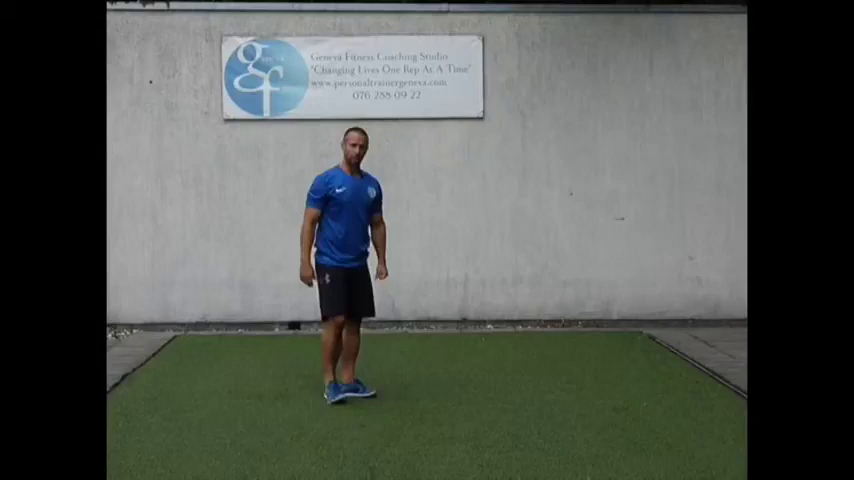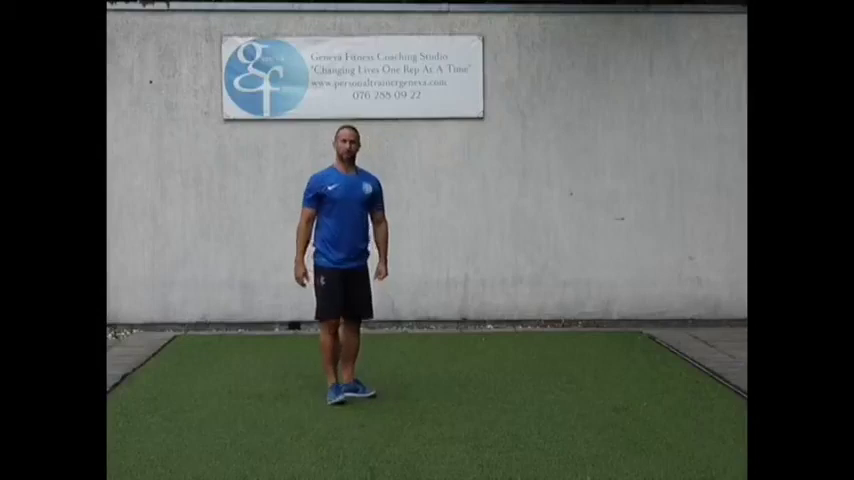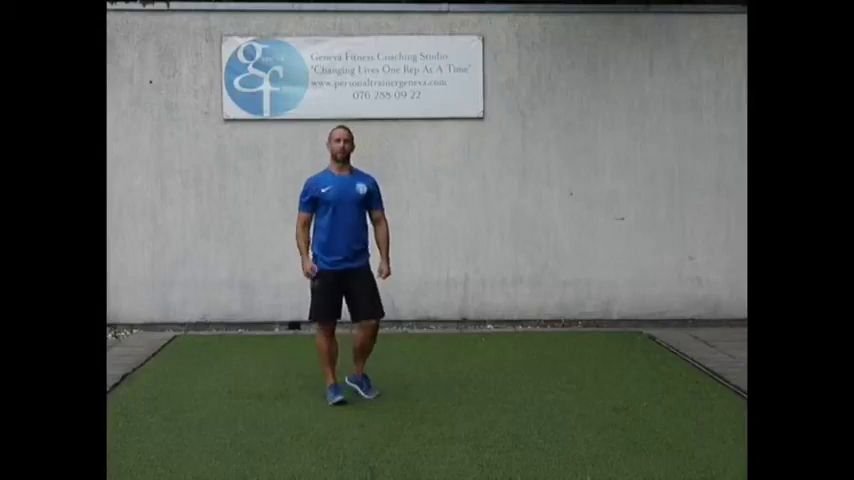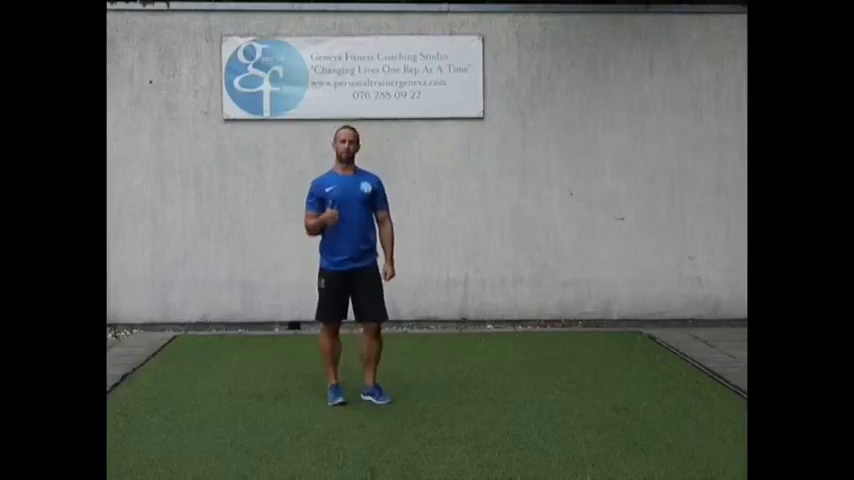
dt=0.3s
person 1, frame 1
left shoulder: (372, 185)
right shoulder: (326, 181)
left elbow: (377, 225)
right elbow: (310, 222)
left wrist: (382, 261)
right wrist: (306, 261)
left hip: (358, 265)
right hip: (330, 264)
left knee: (354, 323)
right knee: (336, 320)
left ankle: (349, 381)
right ankle: (330, 381)
person 1, frame 2
left shoulder: (371, 183)
right shoulder: (320, 180)
left elbow: (379, 222)
right elbow: (306, 222)
left wrist: (383, 260)
right wrist: (299, 260)
left hip: (358, 266)
right hip: (328, 265)
left knee: (353, 324)
right knee: (330, 324)
left ankle: (349, 381)
right ankle: (333, 383)
person 1, frame 3
left shoulder: (367, 182)
right shoulder: (315, 184)
left elbow: (379, 222)
right elbow: (302, 224)
left wrist: (385, 259)
right wrist: (305, 257)
left hip: (359, 266)
right hip: (325, 268)
left knee: (370, 323)
right knee: (326, 327)
left ankle: (358, 374)
right ankle: (332, 384)
person 1, frame 4
left shoulder: (372, 182)
right shoulder: (320, 185)
left elbow: (384, 222)
right elbow: (309, 225)
left wrist: (389, 260)
right wrist: (324, 219)
left hip: (366, 267)
right hip: (332, 268)
left knee: (372, 326)
right knee: (330, 327)
left ankle: (370, 385)
right ankle: (333, 384)
